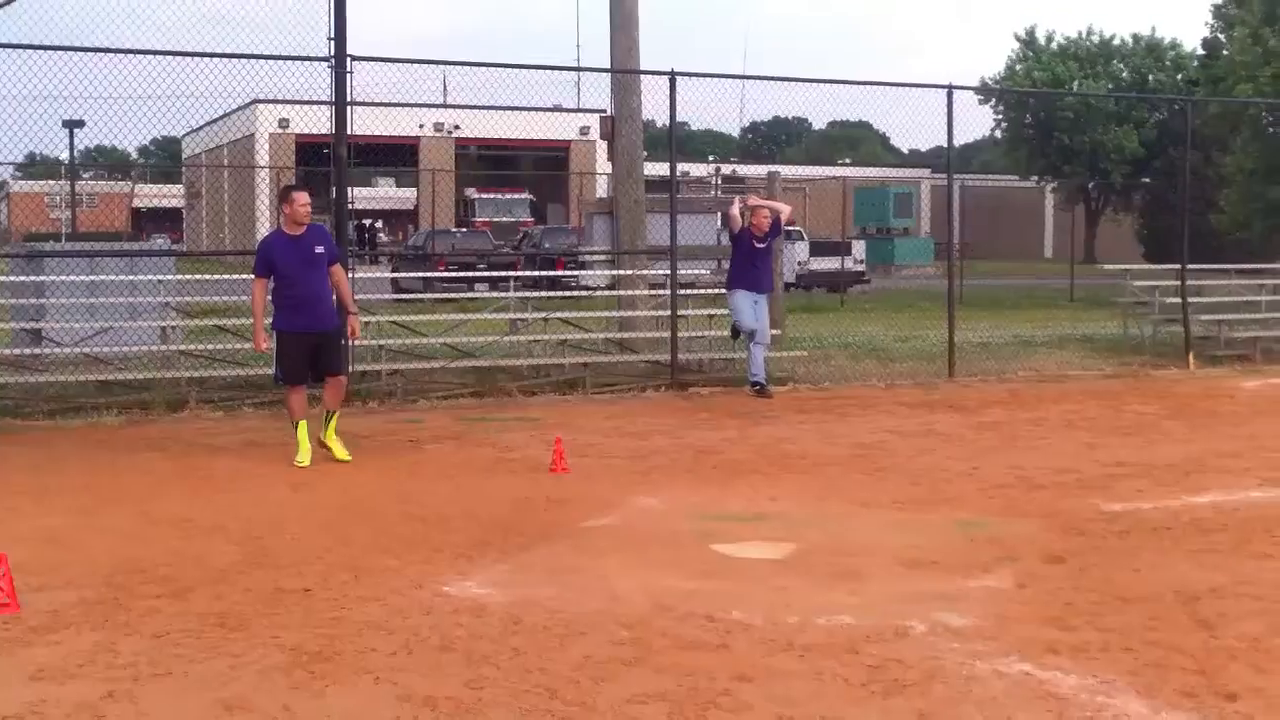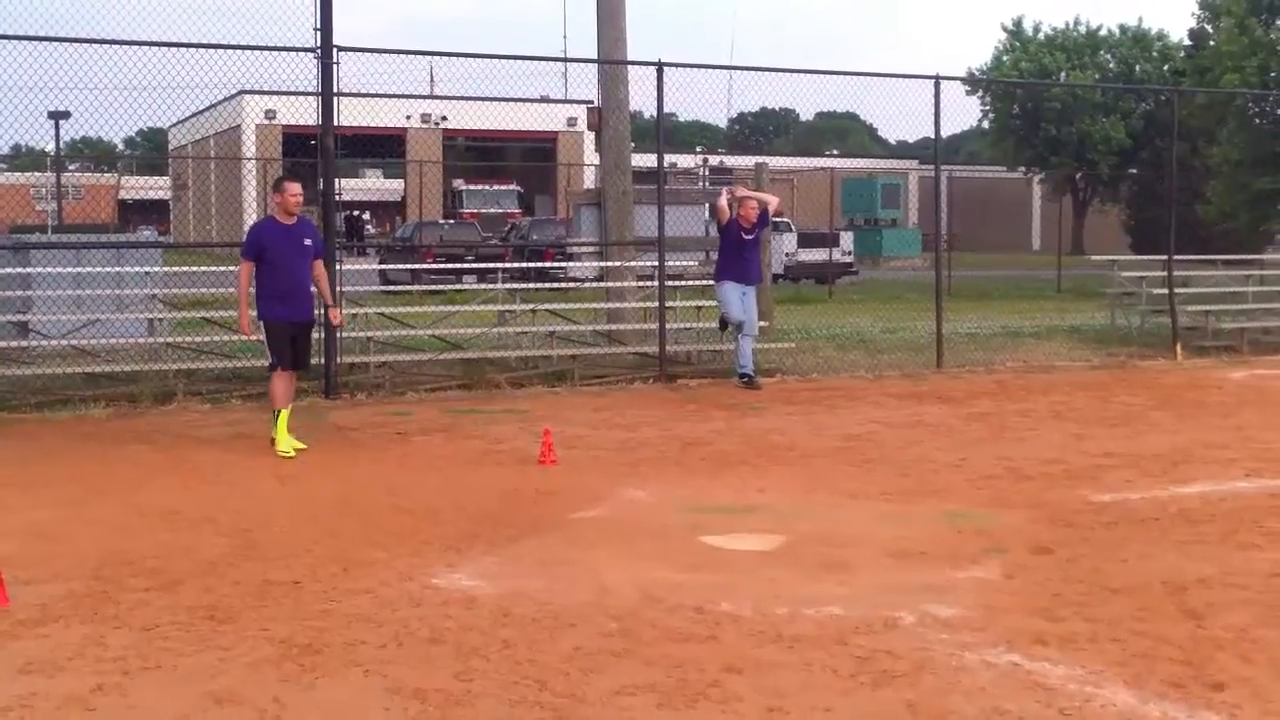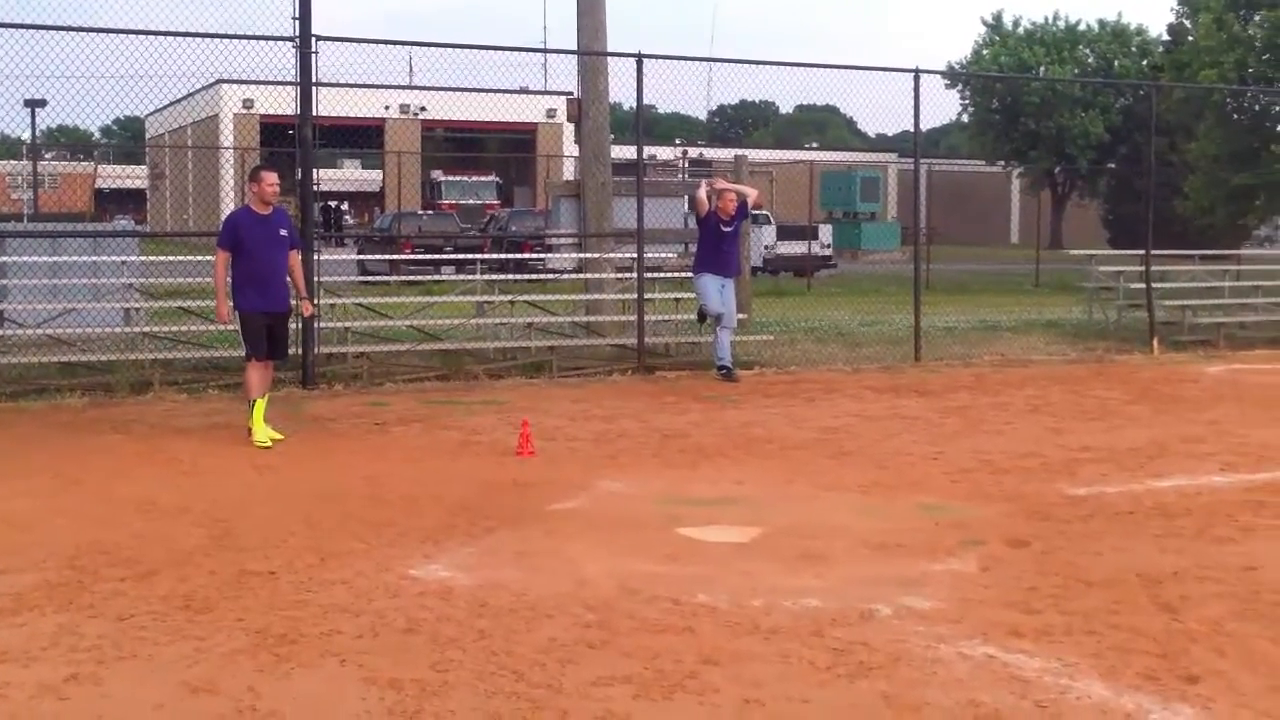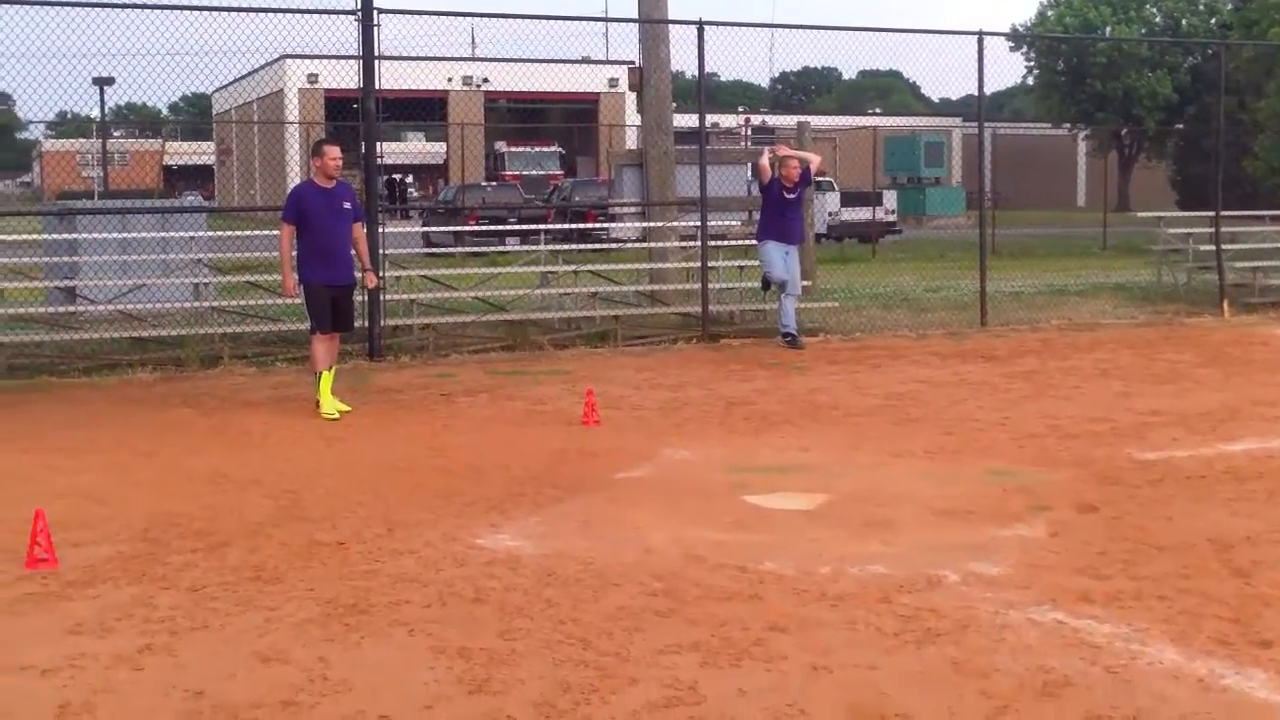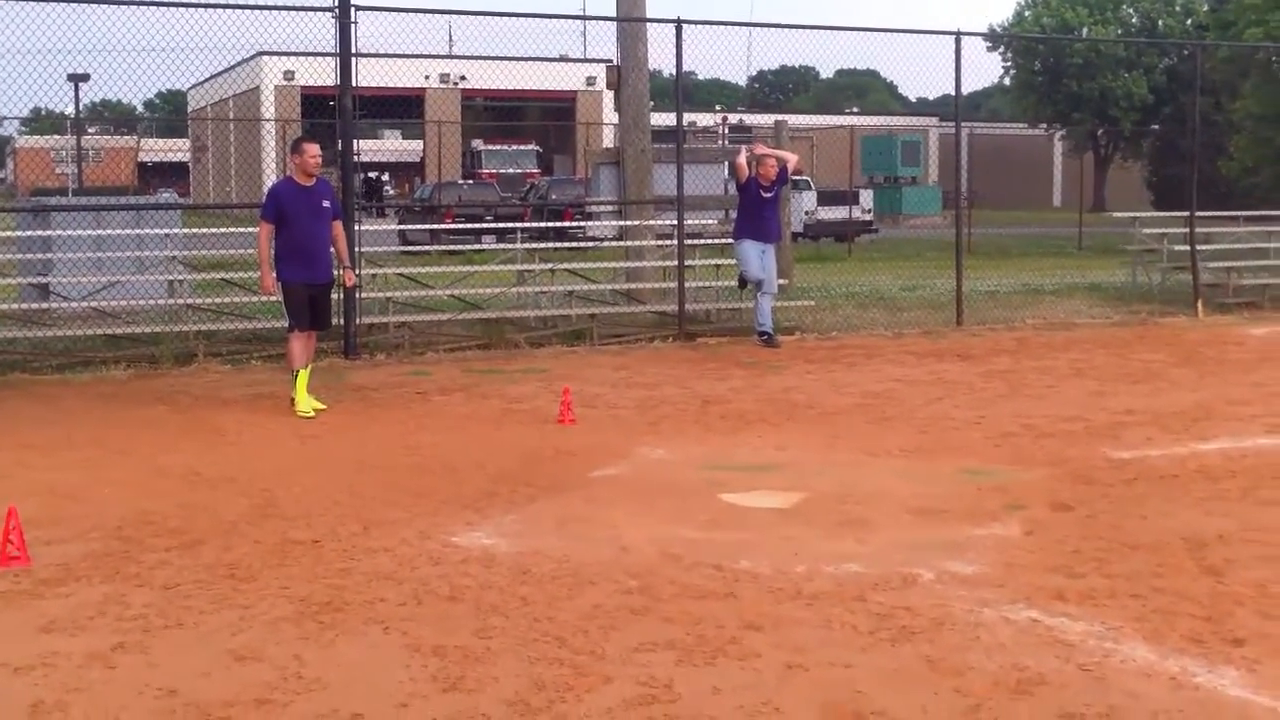
dt=1s
person 1, frame 1
left shoulder: (322, 235)
right shoulder: (270, 245)
left elbow: (337, 275)
right elbow: (259, 287)
left wrist: (351, 312)
right wrist: (258, 329)
left hip: (328, 325)
right hip: (290, 329)
left knee: (337, 379)
right knee: (295, 385)
left ankle: (330, 435)
right ankle: (303, 443)
person 1, frame 2
left shoulder: (309, 229)
right shoulder: (261, 230)
left elbow: (318, 270)
right elbow: (246, 271)
left wrist: (330, 305)
right wrist: (243, 311)
left hip: (304, 315)
right hip: (274, 316)
left knee: (292, 371)
right knee: (281, 370)
left ankle: (280, 430)
right ankle: (281, 434)
person 1, frame 3
left shoulder: (284, 219)
right shoulder: (237, 220)
left elbow: (293, 261)
right elbow: (221, 261)
left wrist: (303, 296)
right wrist: (221, 300)
left hip: (280, 305)
right hip: (250, 306)
left knee: (269, 361)
right knee: (256, 360)
left ankle: (260, 419)
right ankle: (256, 423)
person 1, frame 4
left shoulder: (348, 192)
right shoulder: (301, 193)
left elbow: (357, 233)
right elbow: (286, 235)
left wrist: (367, 268)
right wrist: (287, 274)
left hip: (344, 278)
right hip: (315, 279)
left knee: (335, 333)
right knee: (321, 333)
left ankle: (328, 392)
right ankle: (323, 396)
person 1, frame 5
left shoulder: (327, 189)
right shoulder: (280, 191)
left elbow: (337, 230)
right elbow: (265, 233)
left wrist: (346, 265)
right wrist: (265, 271)
left hip: (322, 276)
right hip: (292, 277)
left knee: (312, 332)
right knee: (298, 331)
left ankle: (302, 390)
right ankle: (299, 394)
person 2, frame 1
left shoulder: (770, 233)
right shoulder: (742, 234)
left elbow: (787, 210)
right elbow: (733, 214)
left wrist: (759, 202)
right wrist: (737, 203)
left hip: (761, 293)
right hip: (740, 290)
left knee: (761, 339)
right knee: (749, 326)
left ankle: (757, 382)
right ankle: (738, 326)
person 2, frame 2
left shoulder: (757, 225)
right shoulder: (730, 226)
left elbow: (774, 201)
right elbow: (721, 206)
left wrist: (747, 193)
right wrist: (725, 194)
left hip: (749, 285)
right hip: (727, 282)
left knee: (749, 330)
right knee: (737, 317)
left ankle: (745, 373)
right ankle: (726, 317)
person 2, frame 3
left shoulder: (737, 216)
right shoulder: (709, 218)
left elbow: (753, 193)
right elbow: (700, 197)
left wrist: (727, 185)
right wrist: (704, 186)
left hip: (728, 277)
right hip: (706, 274)
left knee: (727, 322)
right knee: (715, 309)
left ankle: (723, 366)
right ankle: (704, 309)
person 2, frame 4
left shoulder: (800, 183)
right shoulder: (772, 185)
left elbow: (816, 160)
right elbow: (762, 164)
left wrist: (790, 152)
right wrist: (767, 153)
left hip: (792, 244)
right hip: (770, 241)
left knee: (792, 290)
right knee: (779, 276)
left ankle: (788, 333)
right ankle: (769, 277)
person 2, frame 5
left shoulder: (777, 182)
right shoulder: (749, 184)
left elbow: (793, 158)
right elbow: (740, 163)
left wrist: (767, 151)
right wrist: (744, 152)
left hip: (768, 243)
right hip: (746, 240)
left knee: (768, 289)
right knee: (756, 275)
left ankle: (764, 332)
right ankle: (745, 276)
